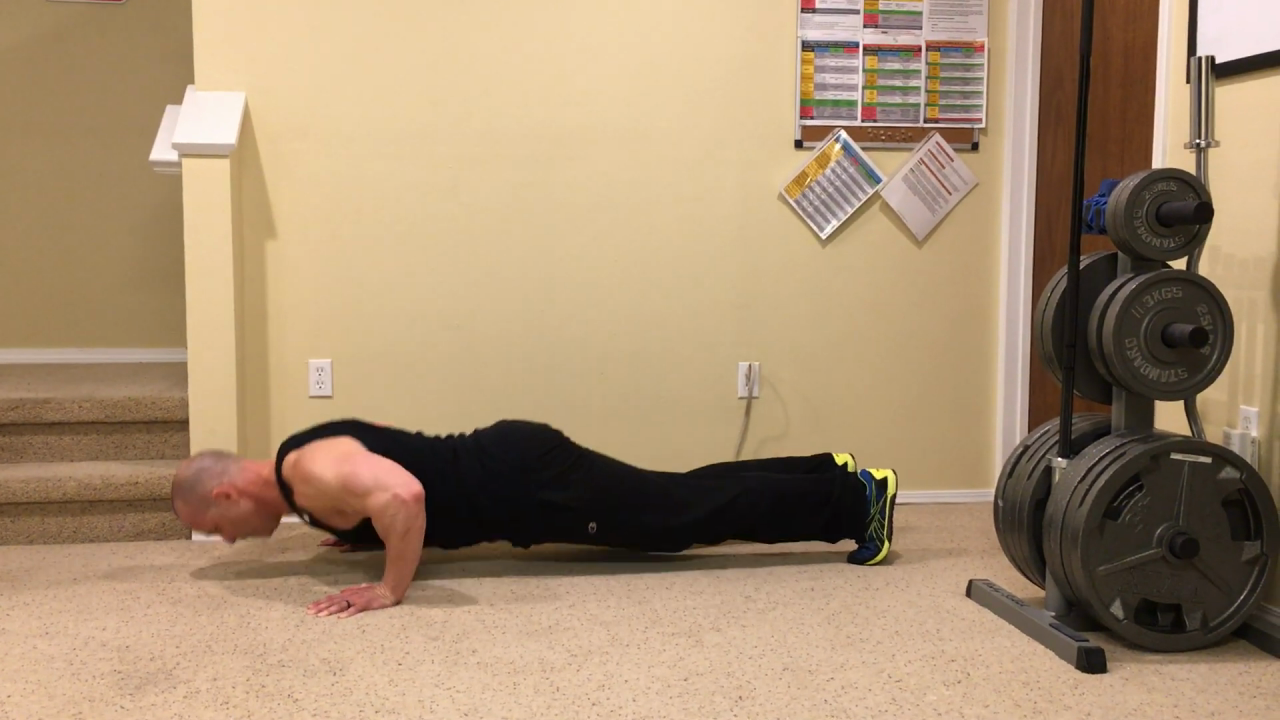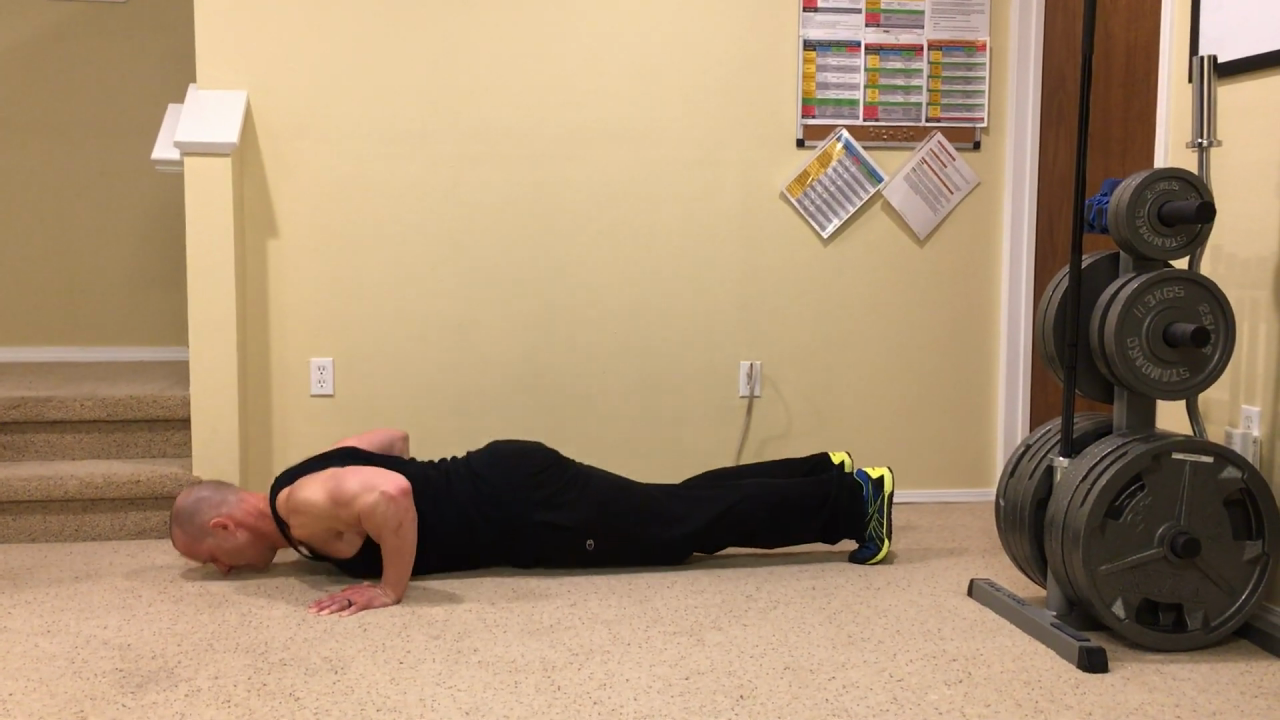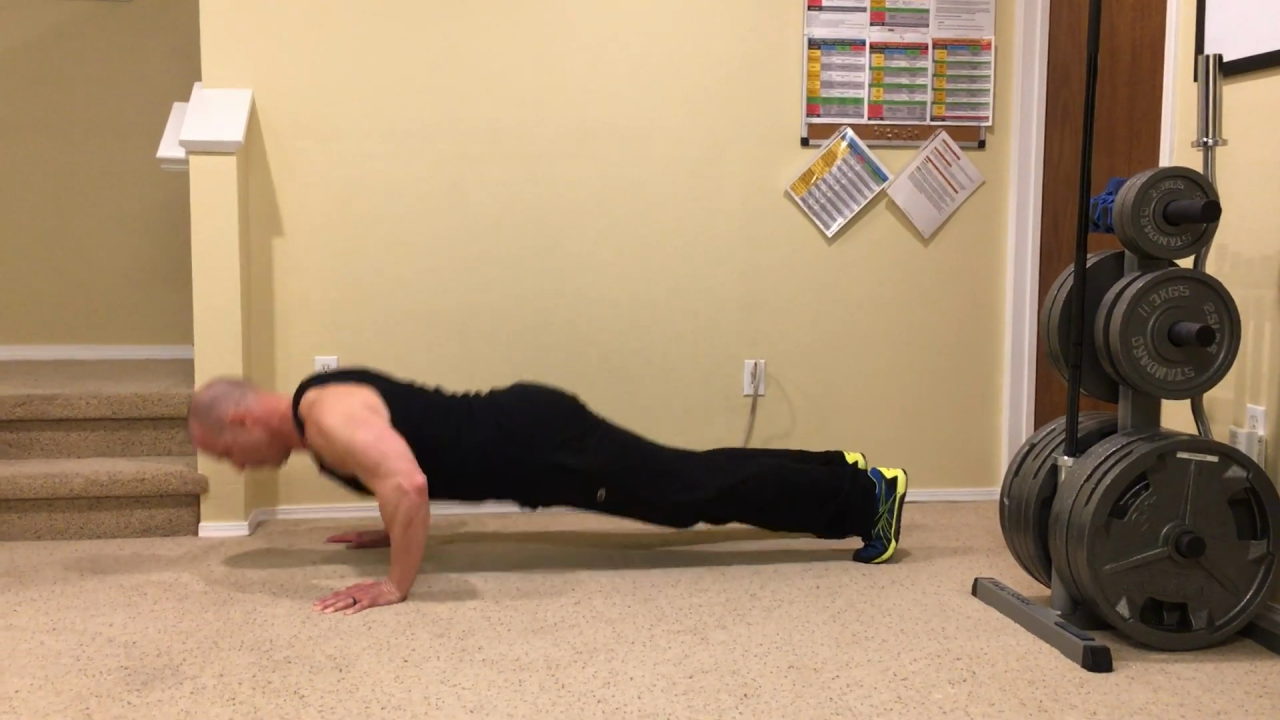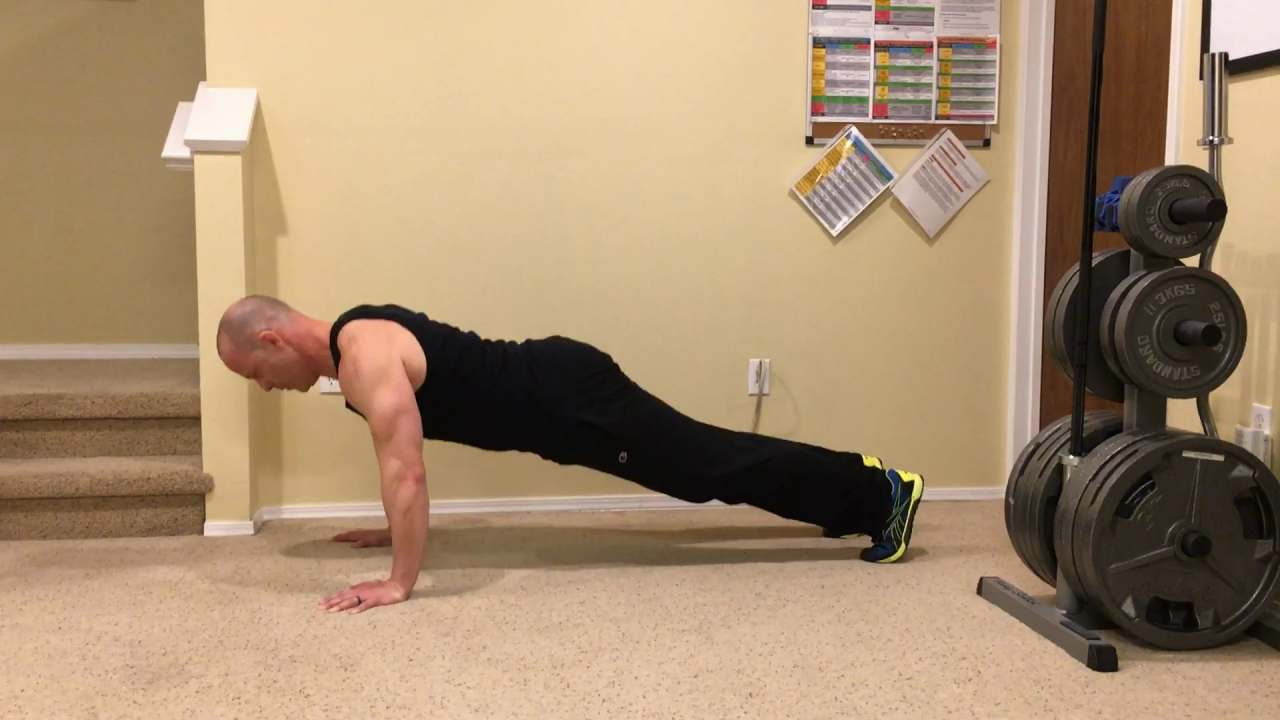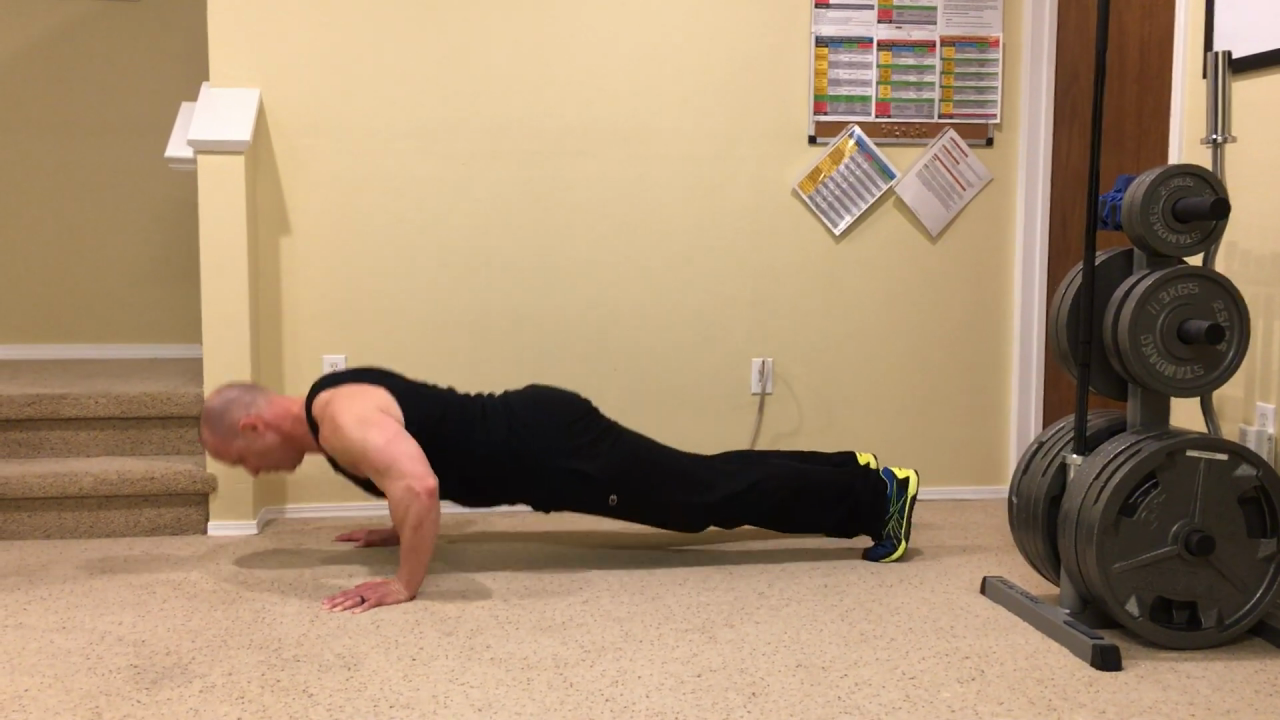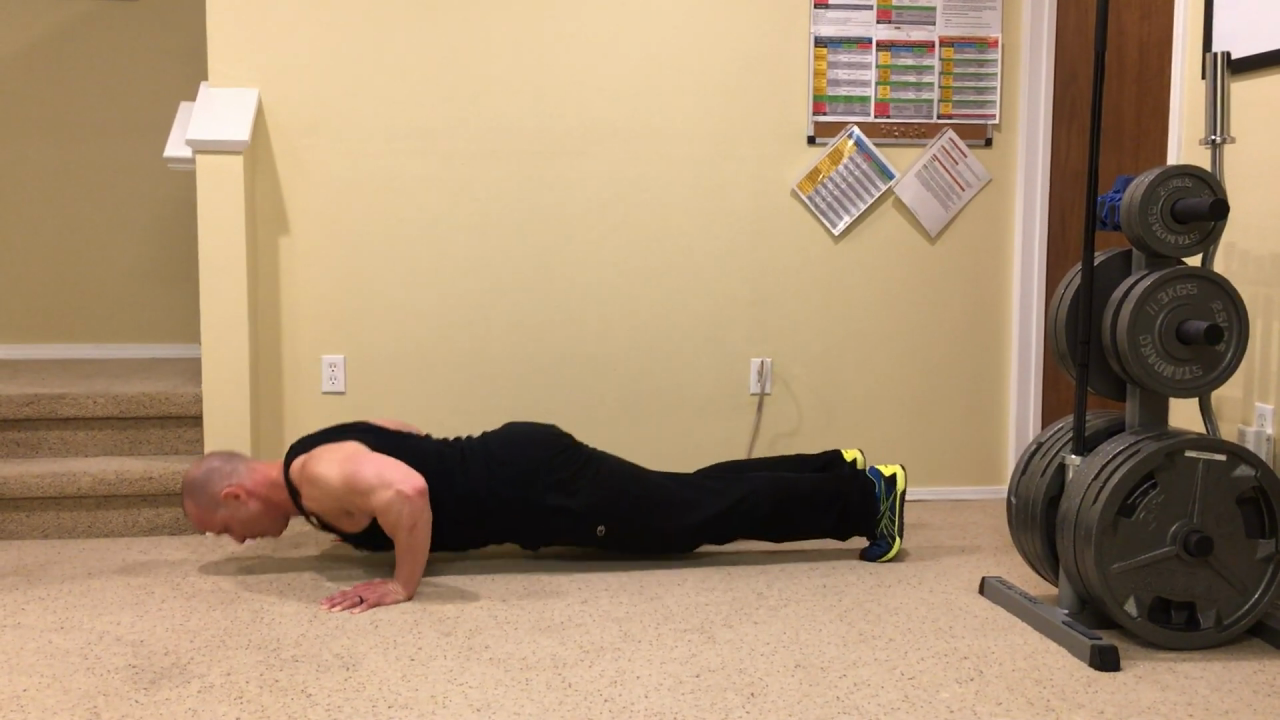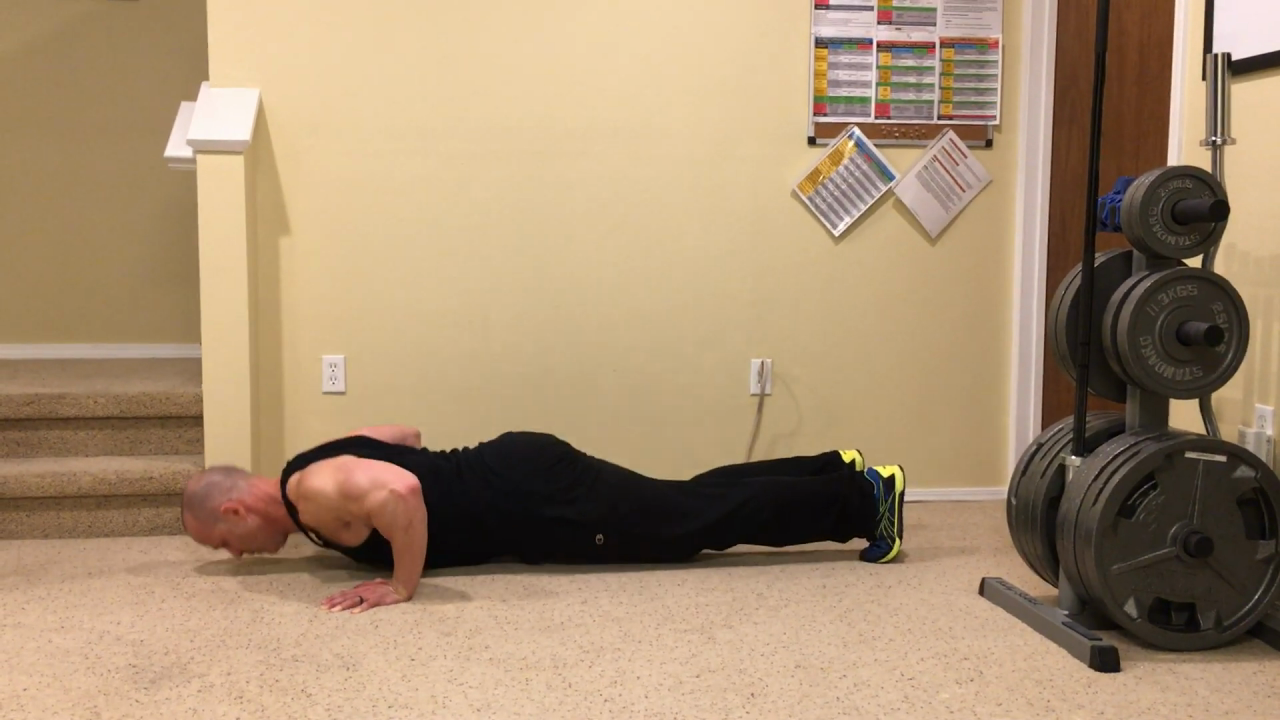
dt=0.3s
person 1, frame 1
left shoulder: (309, 477)
right shoulder: (309, 458)
left elbow: (404, 496)
left wrist: (389, 589)
right wrist: (374, 532)
left hip: (525, 483)
right hip: (508, 460)
left knee: (694, 513)
right knee: (686, 496)
left ankle: (857, 498)
right ankle: (833, 476)
person 1, frame 2
left shoulder: (301, 509)
right shoulder: (308, 482)
left elbow: (391, 492)
right elbow: (394, 439)
left wrist: (389, 588)
left hip: (522, 507)
right hip: (506, 480)
left knee: (690, 524)
right knee: (683, 502)
left ankle: (855, 498)
right ankle: (830, 476)
person 1, frame 3
left shoulder: (322, 420)
right shoulder: (323, 401)
left elbow: (409, 484)
left wrist: (397, 584)
right wrist: (392, 530)
left hip: (539, 446)
right hip: (521, 426)
left knee: (702, 491)
right knee: (696, 478)
left ankle: (864, 495)
right ankle: (844, 473)
person 1, frame 4
left shoulder: (363, 356)
right shoulder: (355, 339)
left elbow: (403, 469)
right elbow: (406, 453)
left wrist: (400, 584)
right wrist: (394, 528)
left hip: (570, 399)
right hip: (552, 388)
left knee: (722, 470)
right knee: (718, 461)
left ankle: (882, 493)
right ankle: (864, 480)
person 1, frame 5
left shoulder: (339, 419)
right shoulder: (335, 401)
left elbow: (420, 485)
left wrist: (404, 584)
right wrist: (399, 530)
left hip: (554, 450)
right hip: (533, 429)
left knee: (713, 496)
right knee: (709, 482)
left ankle: (877, 496)
right ankle: (856, 475)
person 1, frame 6
left shoulder: (313, 481)
right shoulder: (317, 459)
left elbow: (407, 488)
left wrist: (402, 585)
right wrist: (384, 536)
left hip: (533, 488)
right hip: (519, 463)
left knee: (702, 512)
right knee: (697, 494)
left ankle: (866, 494)
right ankle: (841, 472)
person 1, frame 7
left shoulder: (312, 495)
right shoulder: (321, 468)
left elbow: (401, 491)
right elbow: (406, 437)
left wrist: (402, 585)
left hip: (531, 501)
right hip: (514, 471)
left knee: (699, 520)
right knee: (690, 501)
left ankle: (863, 499)
right ankle: (839, 474)
